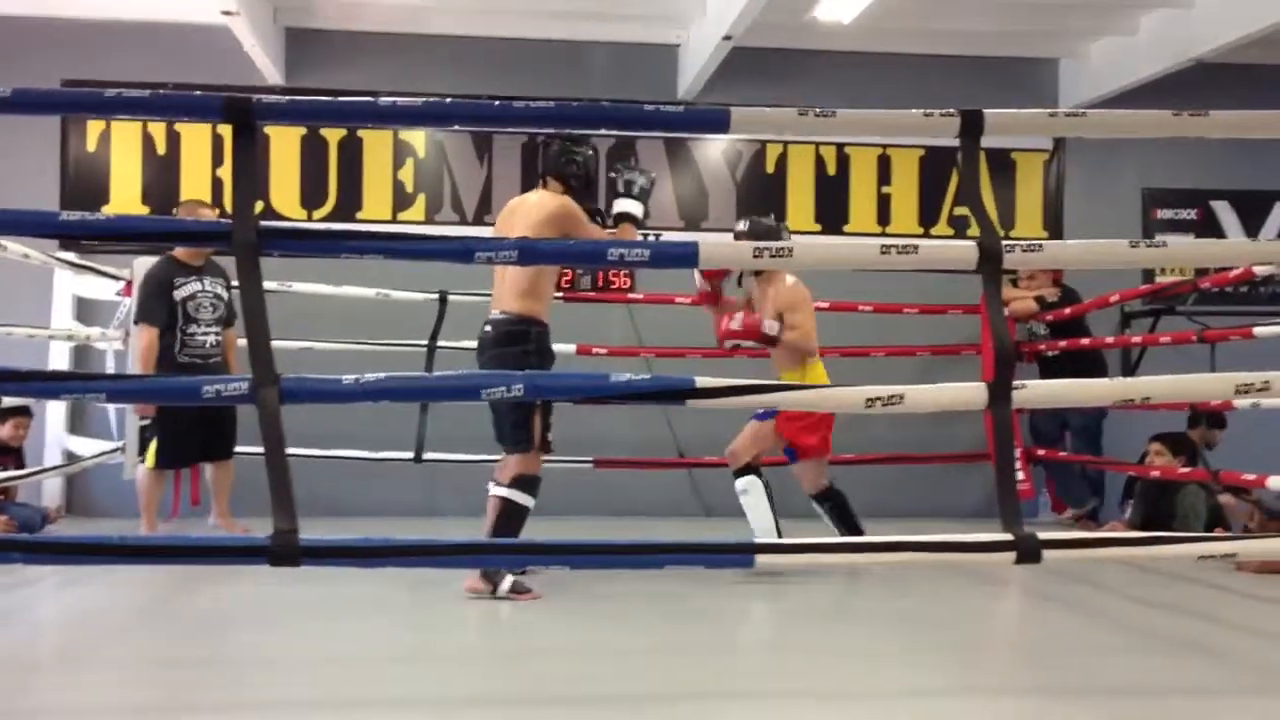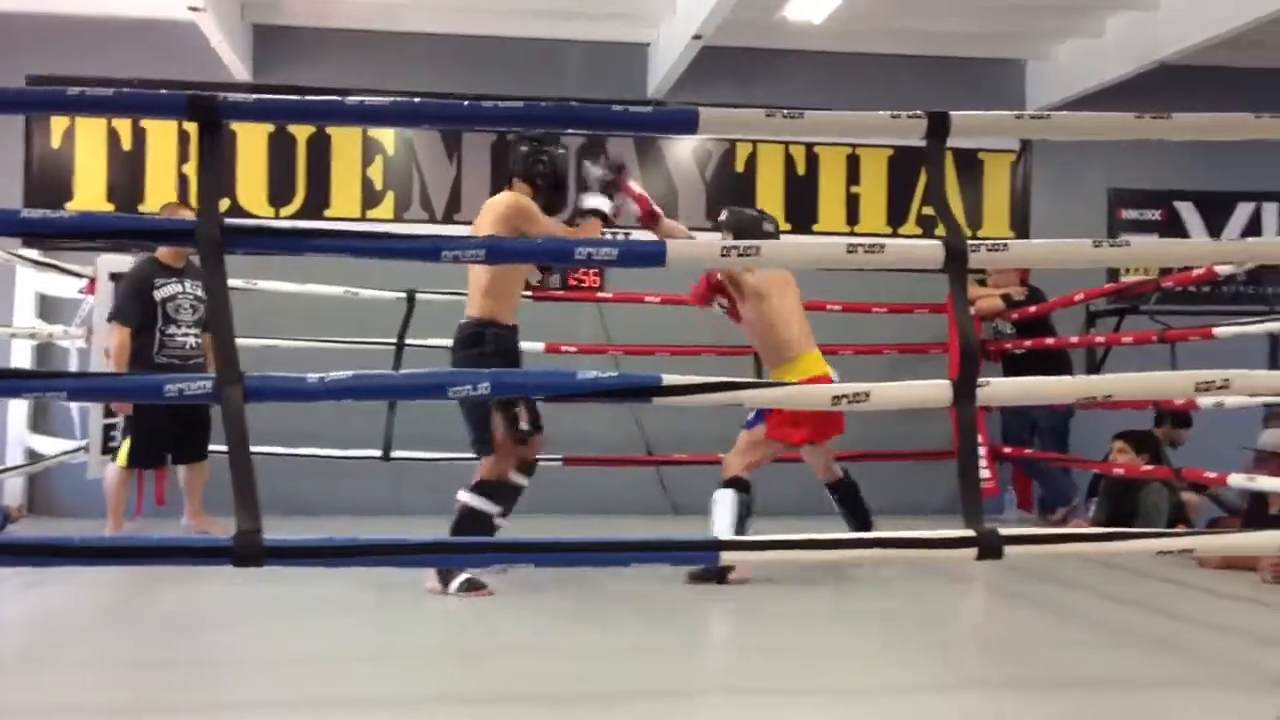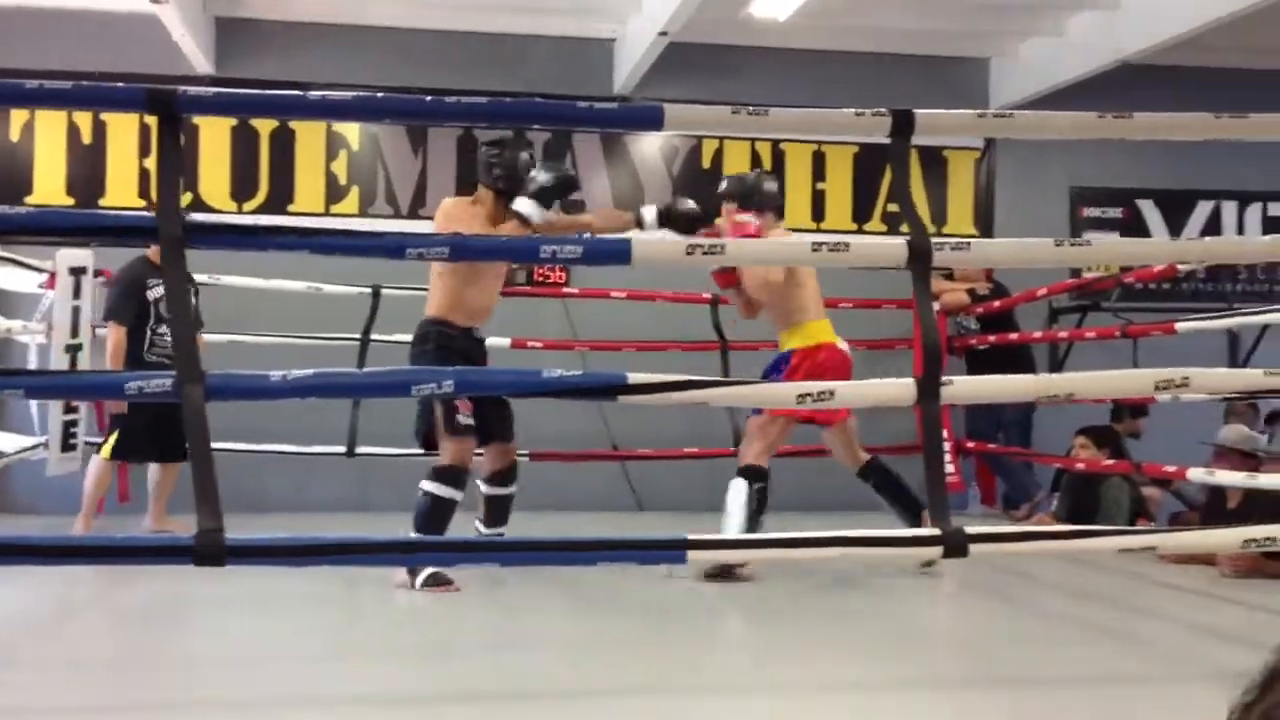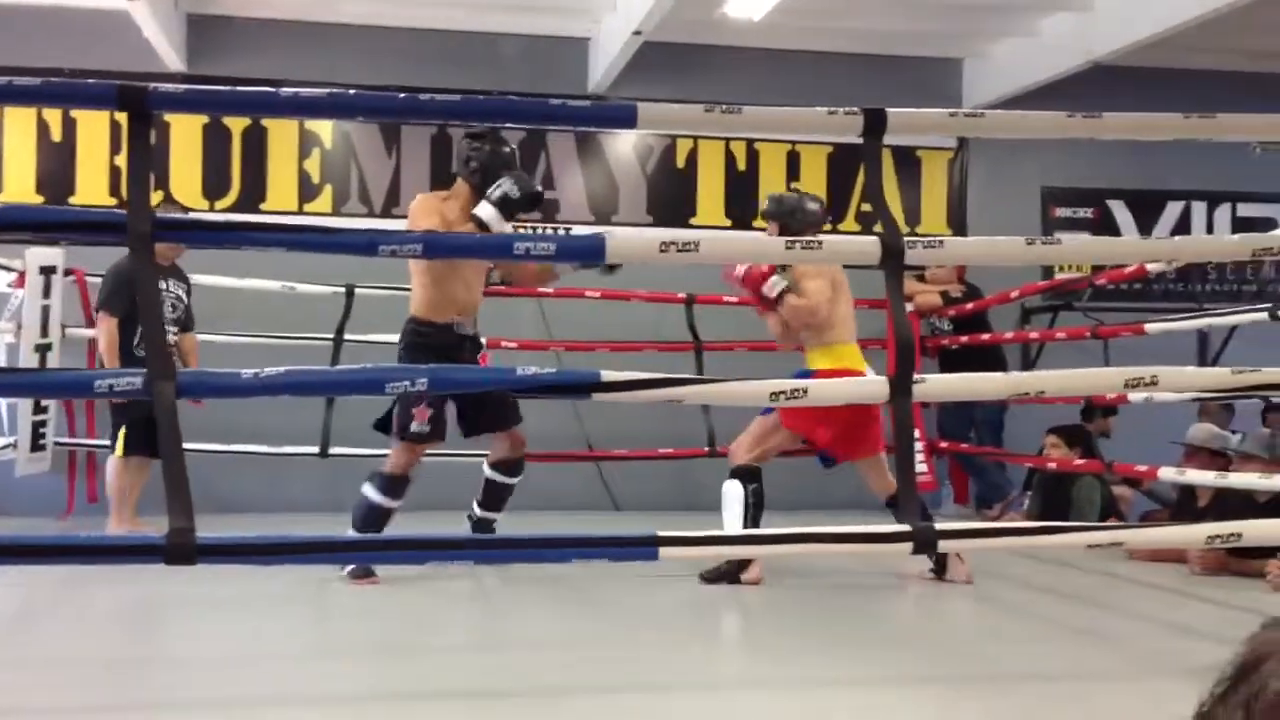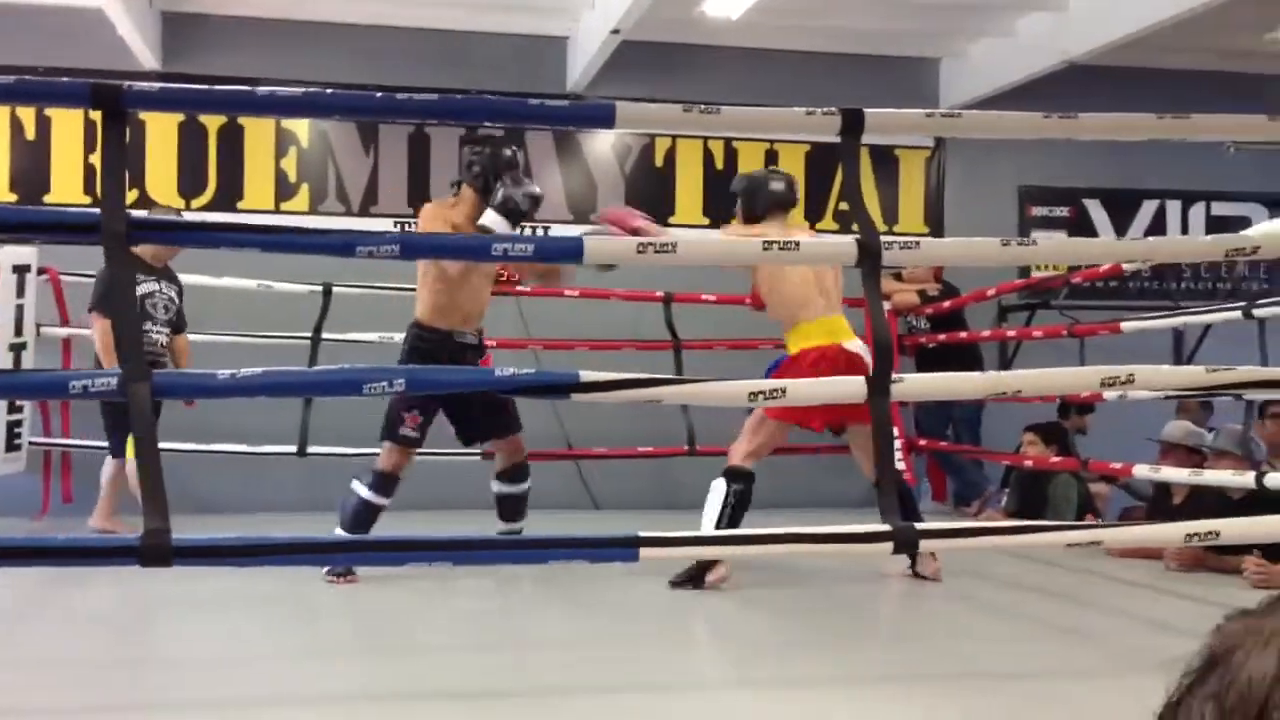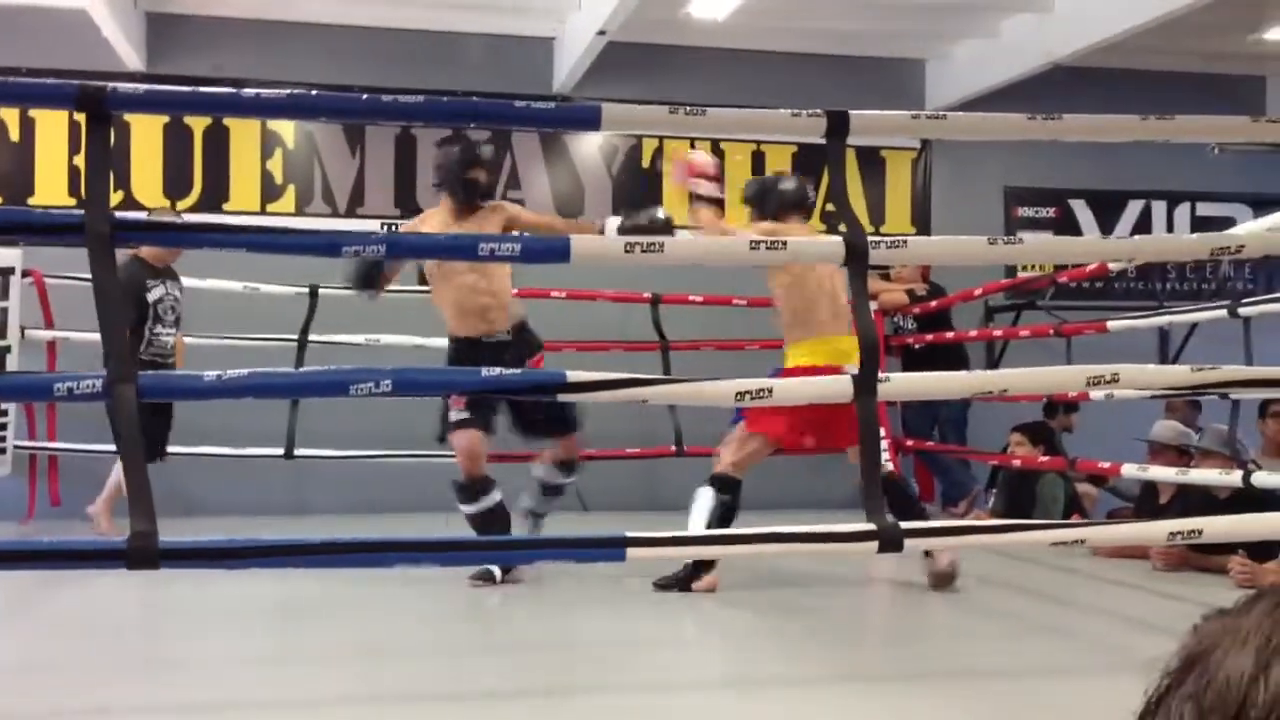
dt=0.2s
person 1, frame 1
left shoulder: (515, 208)
right shoulder: (560, 207)
left wrist: (586, 224)
right wrist: (631, 203)
left hip: (497, 334)
right hip: (522, 338)
left knee: (517, 452)
right knee: (526, 457)
right ankle: (486, 569)
person 1, frame 2
left shoulder: (504, 208)
right shoulder: (514, 206)
right elbow: (581, 245)
right wrist: (598, 197)
left hip: (489, 340)
right hip: (486, 342)
left knee: (524, 447)
right knee: (500, 458)
left ankle: (478, 539)
right ankle: (448, 566)
person 1, frame 3
left shoulder: (516, 215)
right shoulder: (453, 209)
left elbow: (587, 227)
left wrist: (654, 216)
right wrist: (531, 202)
left hip: (470, 348)
right hip: (438, 345)
left knee: (503, 453)
right knee: (457, 450)
left ankle: (492, 543)
right ankle: (417, 561)
person 1, frame 4
left shoulder: (486, 216)
right shoulder: (428, 206)
left elbow: (523, 278)
right elbow: (444, 254)
right wrist: (493, 208)
left hip: (467, 343)
right hip: (426, 343)
left knee: (512, 442)
right knee: (406, 455)
left ankle: (482, 529)
person 1, frame 5
left shoulder: (494, 221)
right shoulder: (436, 214)
left elbow: (538, 273)
right elbow: (455, 266)
right wrist: (501, 215)
left hip: (472, 349)
right hip: (429, 348)
left knee: (512, 449)
right knee: (395, 457)
left ankle: (512, 536)
person 1, frame 6
left shoulder: (499, 213)
right shoulder: (418, 230)
left elbow: (563, 227)
right elbow: (373, 282)
left wrist: (622, 226)
right wrist: (373, 268)
left hip: (516, 343)
right hip: (468, 356)
left knee: (568, 442)
right knee: (470, 457)
left ankle: (536, 506)
person 2, frame 1
left shoulder: (789, 290)
right shoulder: (755, 288)
left elbow: (809, 345)
right elbow: (726, 326)
left wrist: (764, 331)
right wrist: (709, 288)
left knee: (739, 454)
right knee: (813, 480)
person 2, frame 2
left shoulder: (750, 274)
right shoulder: (775, 273)
right wrist: (730, 303)
left hip: (798, 385)
right hip: (816, 380)
left knee: (736, 467)
right knee: (825, 465)
left ankle: (726, 560)
right ankle: (865, 538)
person 2, frame 3
left shoulder: (776, 240)
left elbow: (772, 284)
right elbow: (750, 311)
left wrist: (746, 246)
right wrist: (730, 279)
left hip: (809, 354)
right hip: (826, 354)
left knee: (754, 448)
right knee: (853, 455)
right ankle: (924, 524)
person 2, frame 4
left shoulder: (813, 259)
right shoulder: (801, 266)
left elbow: (815, 314)
right elbow: (788, 338)
left wrist: (771, 286)
right wrist: (766, 299)
left hip: (832, 375)
right hip: (853, 377)
left knee: (742, 453)
right knee: (884, 483)
left ankle: (744, 560)
right ankle: (947, 559)
person 2, frame 5
left shoulder: (749, 236)
left hip: (812, 357)
right hip: (849, 352)
left knee: (744, 453)
right knee: (875, 463)
left ankle: (710, 560)
right ankle: (924, 554)
person 2, frame 6
left shoulder: (775, 235)
left hip: (807, 373)
right hip: (848, 369)
left knee: (729, 462)
right knee: (876, 473)
left ankle: (700, 566)
right ankle: (936, 552)
person 3, frame 1
left shoulder: (219, 274)
right shoulder: (160, 276)
right elbow: (147, 334)
left wrist: (234, 376)
left knee: (223, 452)
right knee: (157, 458)
left ankle: (221, 515)
right ankle: (148, 528)
person 3, frame 2
left shoulder: (198, 276)
right shoulder: (141, 276)
right elbow: (120, 333)
left knee: (197, 454)
right knee: (129, 457)
left ankle: (194, 515)
right ankle: (113, 528)
person 3, frame 3
left shoulder: (186, 281)
right shoulder: (131, 276)
left elbow: (193, 335)
right elbow: (115, 329)
left knee: (171, 454)
right knee: (112, 451)
left ankle: (157, 517)
right ankle: (83, 522)
person 3, frame 4
left shoulder: (179, 276)
right shoulder: (125, 270)
left elbow: (186, 334)
right elbow: (106, 321)
right wrist: (114, 372)
left knee: (146, 449)
right knee: (127, 447)
left ankle: (128, 519)
right ankle: (118, 521)
person 3, frame 5
left shoulder: (172, 280)
right shoulder: (118, 271)
left elbow: (177, 334)
right elbow: (100, 324)
right wrist: (112, 373)
left knee: (126, 449)
right knee: (132, 447)
left ankle: (103, 515)
person 3, frame 6
left shoulder: (172, 277)
right shoulder: (127, 277)
left wrist: (181, 374)
left knee: (148, 449)
right knee: (139, 451)
left ankle: (102, 507)
person 4, frame 1
left shoulder: (1063, 298)
right shoulder: (1027, 291)
left elbow: (1015, 308)
right elbow: (999, 293)
left wrist: (1035, 296)
right wrist: (1032, 293)
left hip: (1085, 381)
right hip: (1053, 382)
left knee: (1086, 449)
right knee: (1044, 436)
left ankle: (1088, 514)
right ankle: (1079, 499)
person 4, frame 2
left shoulder: (1029, 297)
right shoulder: (995, 291)
left elbow: (981, 307)
right elbow: (966, 292)
left wrist: (1002, 295)
right wrist: (1000, 292)
left knee: (1052, 448)
right knee: (1015, 441)
left ankle: (1060, 501)
right ankle: (1061, 498)
person 4, frame 3
left shoulder: (992, 291)
right shoulder: (956, 283)
left elbow: (946, 301)
right elbow: (931, 285)
left wrist: (968, 291)
right wrist: (964, 287)
left hip: (1013, 377)
right hip: (981, 379)
left knee: (1015, 444)
right knee: (981, 439)
left ankle: (1017, 502)
right ankle: (1025, 493)
person 4, frame 4
left shoulder: (966, 294)
right shoulder: (930, 286)
left elbow: (920, 302)
right elbow: (903, 285)
left wrist: (940, 292)
right wrist: (940, 288)
left hip: (986, 377)
left knee: (988, 443)
right knee: (953, 438)
left ankle: (993, 498)
right ankle: (997, 493)
person 4, frame 5
left shoulder: (944, 292)
right shoulder: (904, 284)
left elbow: (898, 301)
right elbow: (881, 285)
left wrist: (919, 292)
right wrist: (917, 287)
left hip: (963, 376)
left knee: (965, 441)
right knee: (930, 437)
left ankle: (971, 495)
right ankle: (975, 490)
person 4, frame 6
left shoulder: (931, 293)
right shoulder: (893, 287)
left elbow: (886, 300)
left wrist: (905, 292)
right wrist: (905, 288)
left hip: (950, 376)
left knee: (952, 442)
right knee: (917, 438)
left ankle: (959, 495)
right ankle: (962, 489)
